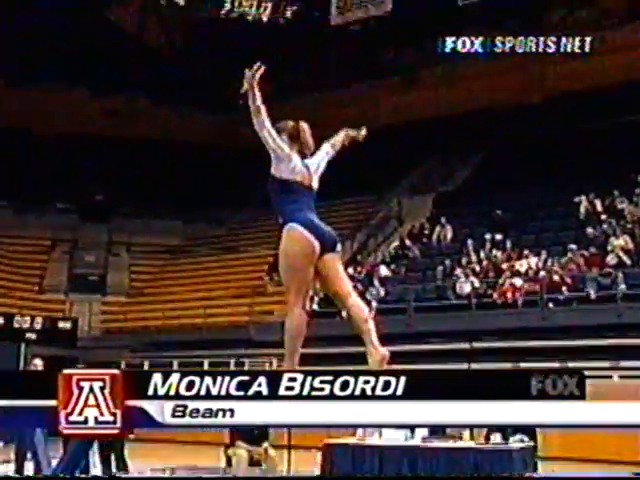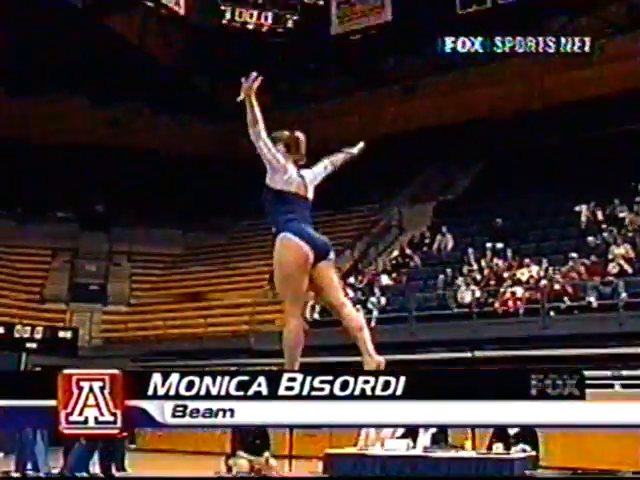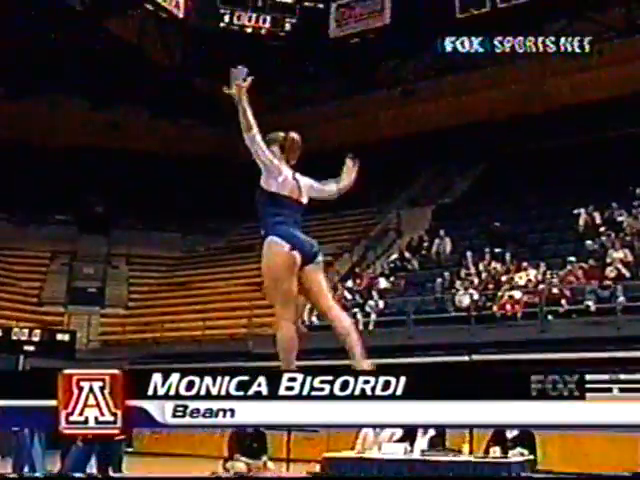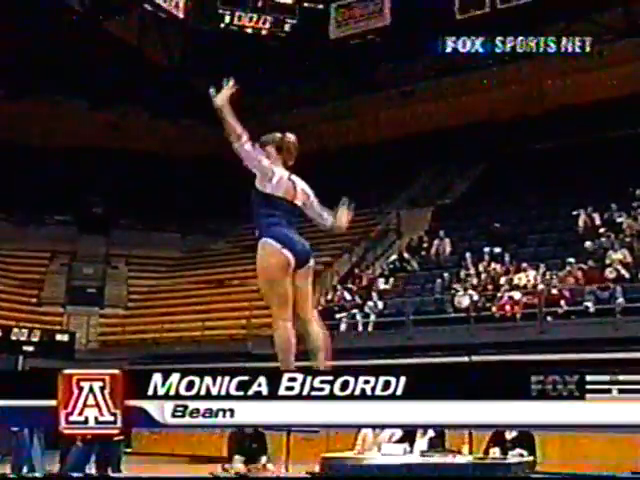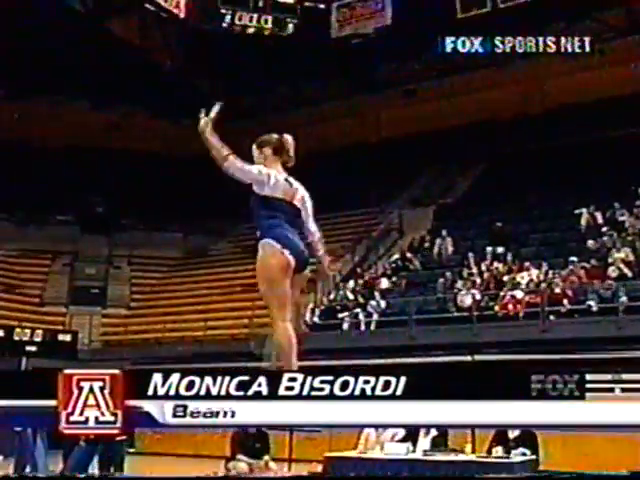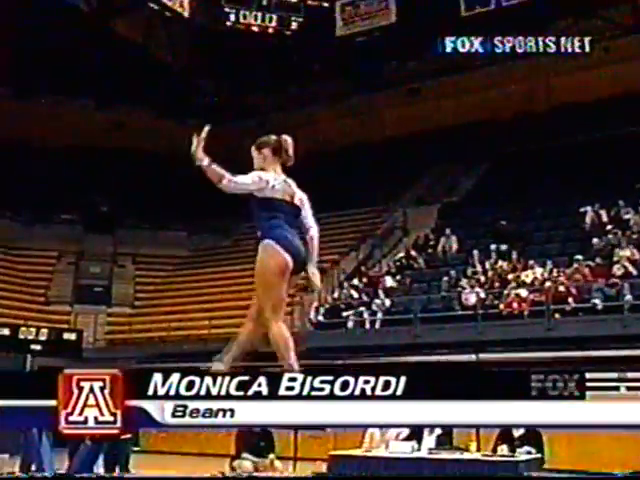
dt=0.1s
person 1, frame 1
left shoulder: (285, 159)
right shoulder: (311, 165)
left elbow: (262, 125)
right elbow: (331, 145)
left wrist: (252, 89)
right wrist: (348, 134)
left hip: (300, 233)
right hip: (324, 234)
left knee: (295, 304)
right knee: (346, 295)
left ankle: (290, 369)
right ankle: (375, 349)
person 1, frame 2
left shoulder: (280, 169)
right shoulder: (307, 177)
left elbow: (258, 136)
right elbow: (329, 163)
left wrist: (250, 98)
right wrist: (349, 153)
left hip: (293, 242)
right hip: (318, 243)
left knee: (293, 314)
right knee: (341, 304)
right ankle: (370, 356)
person 1, frame 3
left shoulder: (275, 172)
right shoulder: (304, 183)
left elbow: (252, 136)
right elbow: (332, 189)
left wrist: (241, 96)
right wrist: (346, 180)
left hip: (281, 246)
right hip: (308, 247)
left knee: (285, 317)
right knee: (329, 308)
right ankle: (359, 360)
person 1, frame 4
left shoulder: (269, 173)
right shoulder: (300, 185)
left elbow: (242, 144)
right elbow: (324, 219)
left wrist: (223, 107)
right wrist: (338, 221)
left hip: (275, 247)
right hip: (301, 249)
left knee: (282, 317)
right knee: (307, 315)
right ankle: (323, 367)
person 1, frame 5
left shoulder: (267, 176)
right shoulder: (298, 188)
left elbow: (232, 164)
right elbow: (311, 230)
left wrist: (207, 133)
right wrist: (323, 257)
left hip: (276, 248)
right hip: (297, 250)
left knee: (279, 318)
right knee: (284, 317)
right ankle: (286, 370)
person 1, frame 6
left shoulder: (263, 178)
right shoulder: (296, 189)
left elbow: (228, 182)
right elbow: (311, 229)
left wrist: (200, 157)
right wrist: (312, 265)
left hip: (276, 248)
right hip: (296, 251)
left knee: (273, 318)
right knee: (257, 315)
right ankle: (224, 363)
